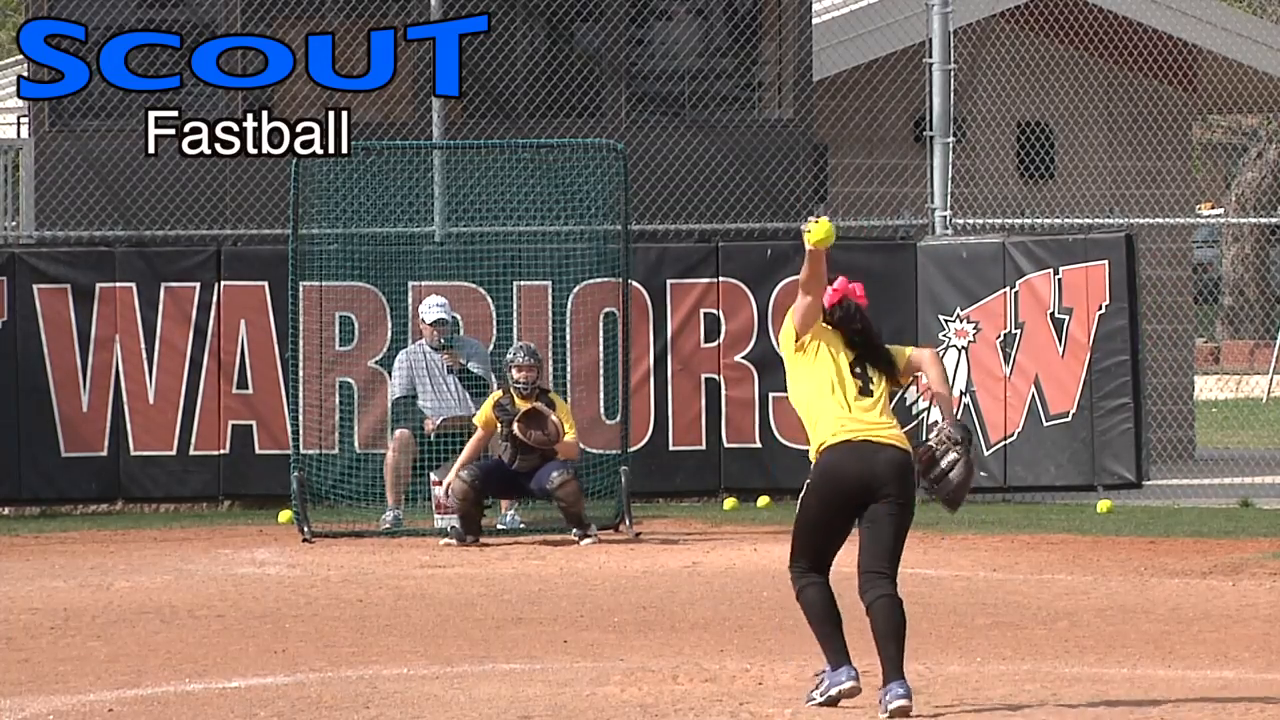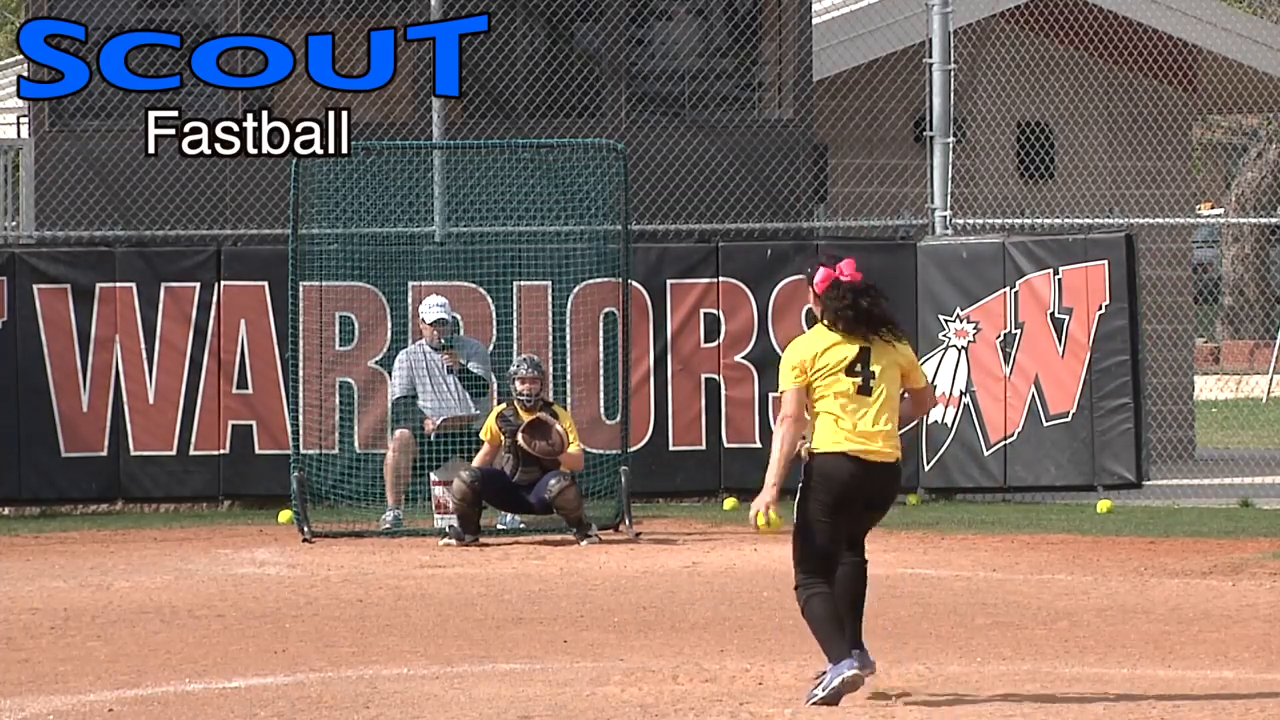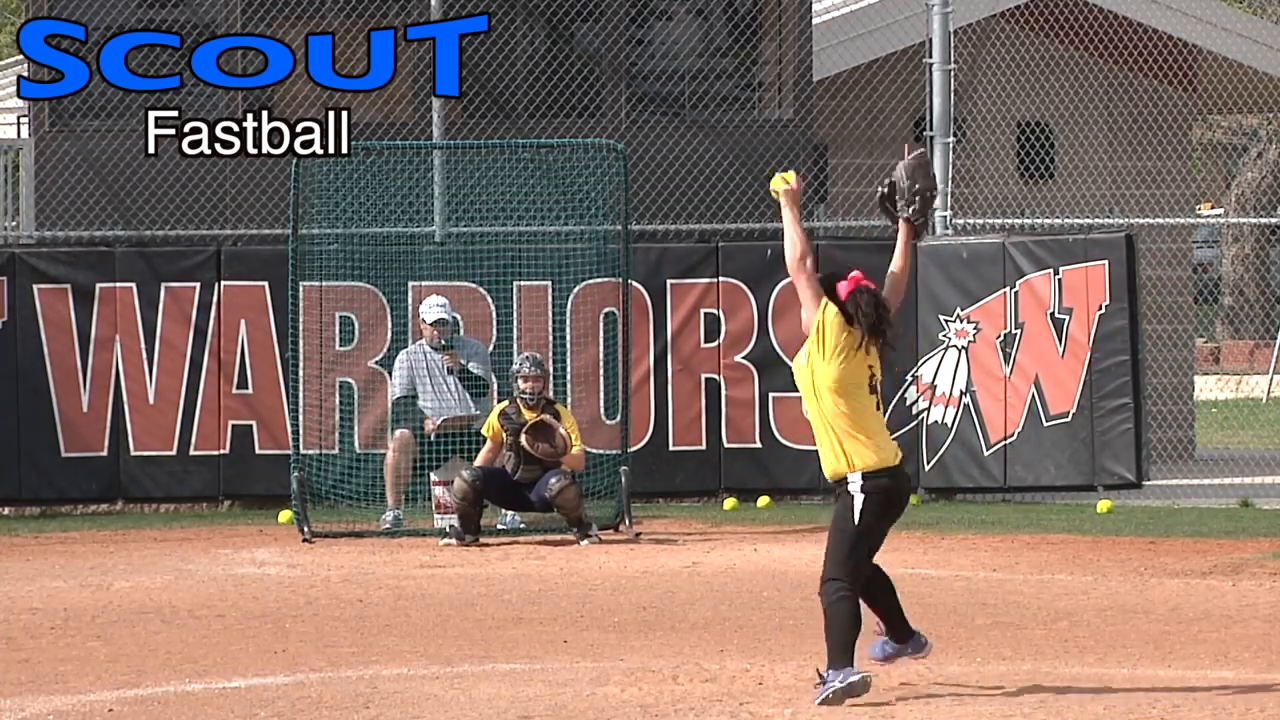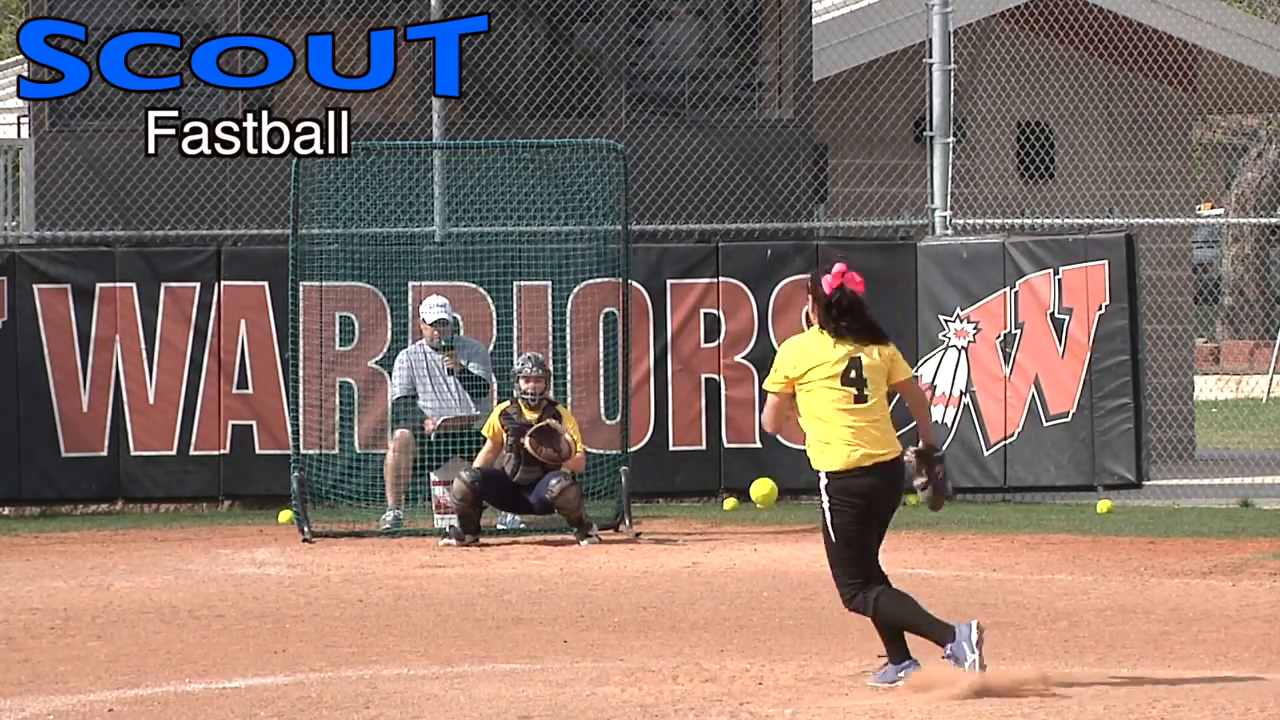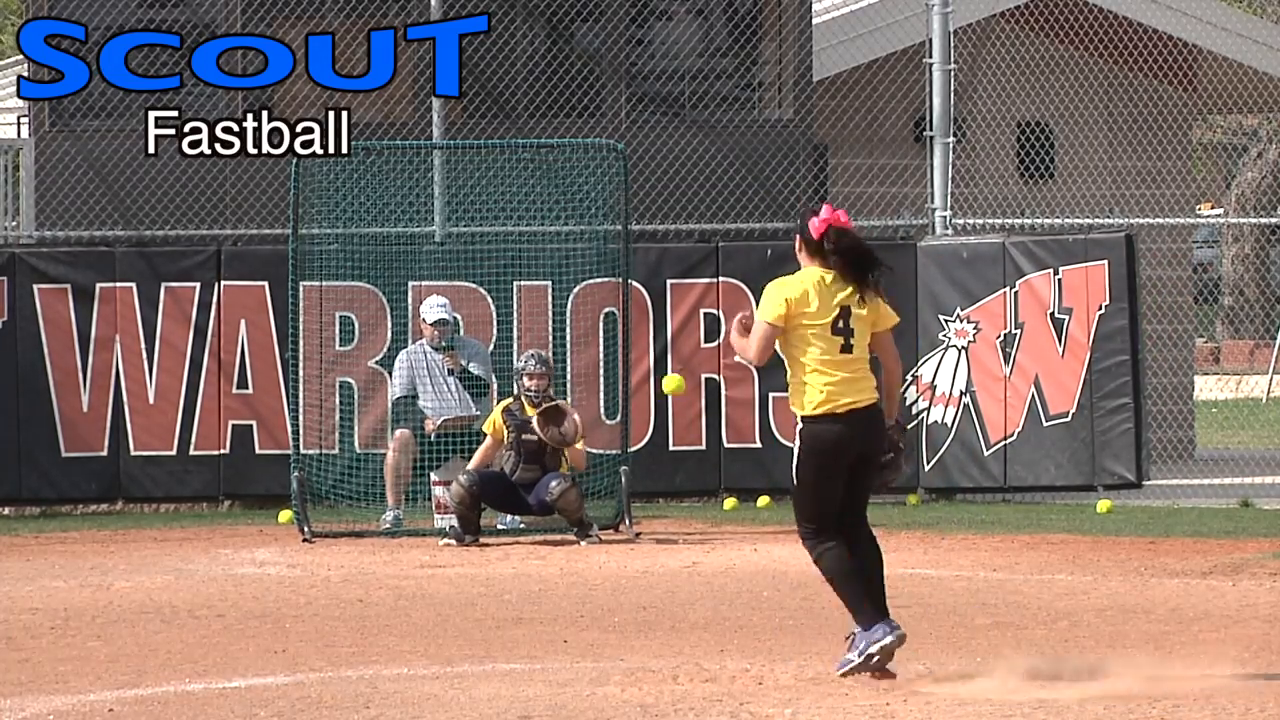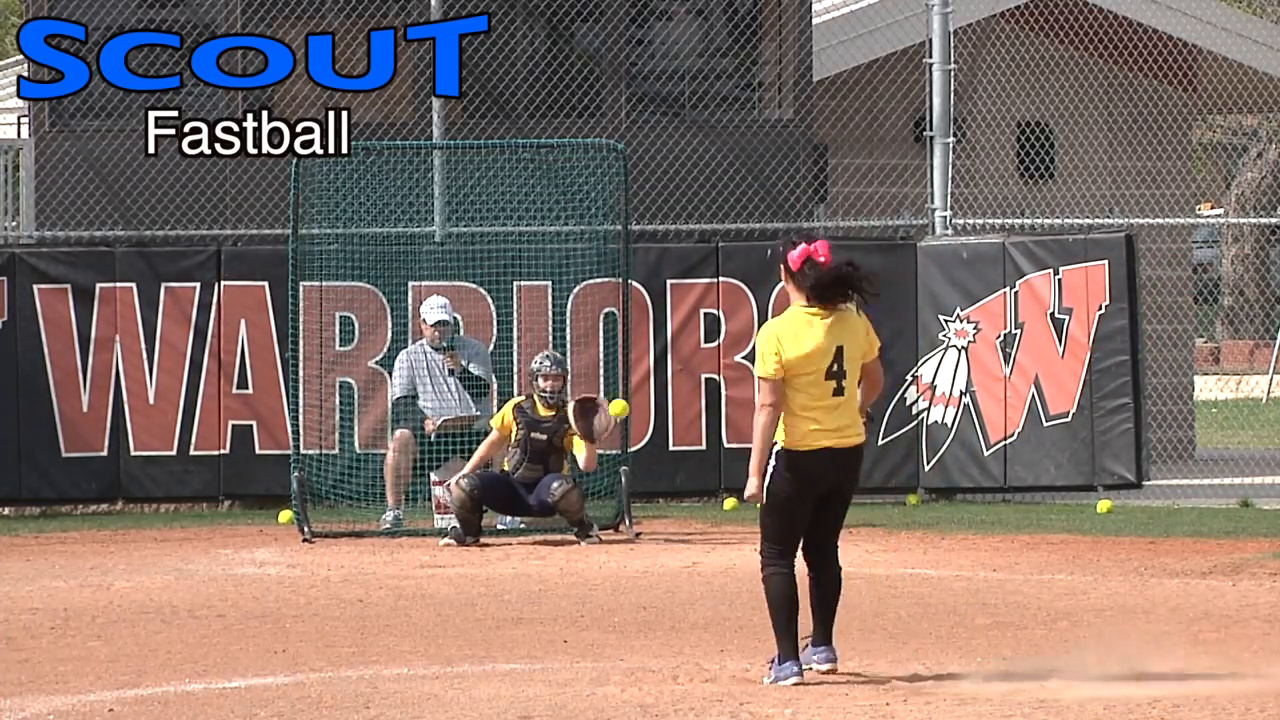
dt=0.2s
person 1, frame 1
left shoulder: (802, 339)
right shoulder: (882, 355)
left elbow: (807, 291)
right elbow: (927, 359)
left wrist: (813, 253)
right wrist: (948, 424)
left hip: (840, 462)
right hip: (893, 464)
left knee: (807, 573)
right knee: (878, 583)
left ankle: (840, 669)
person 1, frame 2
left shoulder: (803, 348)
right shoulder: (891, 340)
left elbow: (789, 421)
right elbow: (923, 397)
left wrist: (770, 488)
left hip: (832, 468)
right hip: (884, 470)
left knee: (813, 579)
right knee: (848, 547)
left ankle: (841, 661)
right ankle: (852, 652)
person 1, frame 3
left shoulder: (826, 330)
right shoulder: (867, 339)
left elbow: (801, 263)
right elbow: (897, 279)
left wrist: (790, 206)
right wrist: (906, 227)
left hip: (867, 485)
right hip: (889, 479)
left knee: (839, 582)
right knee: (856, 565)
left ankle: (842, 669)
right ankle: (902, 636)
person 1, frame 4
left shoulder: (794, 351)
right shoulder: (879, 344)
left elbow: (772, 423)
right elbow: (916, 399)
right wrist: (928, 448)
left hip: (846, 480)
right hip: (889, 471)
left knee: (860, 590)
right knee: (863, 566)
left ankle: (951, 636)
right ankle: (900, 659)
person 1, frame 5
left shoulder: (785, 289)
right shoulder: (863, 289)
left elbow: (757, 355)
right elbow: (891, 359)
left wrist: (738, 333)
right wrist: (891, 418)
left hip: (824, 427)
right hip: (867, 420)
left knee: (819, 533)
right knee: (851, 523)
left ankle: (874, 627)
right ankle: (875, 629)
person 1, frame 6
left shoulder: (777, 332)
right shoulder: (854, 319)
left elbow: (768, 409)
right elbow: (873, 382)
left wrist: (756, 474)
left hip: (799, 457)
right hip: (848, 453)
left knee: (777, 557)
right knee: (821, 550)
left ankle: (788, 661)
right ankle: (822, 647)
person 2, frame 1
left shoulder: (473, 349)
right shoulder: (407, 356)
left elbow: (482, 390)
right elbow: (400, 404)
left wrist: (458, 367)
right wrist: (422, 420)
left hip: (470, 428)
right hip: (426, 430)
right knee: (401, 437)
right ankle: (393, 511)
person 2, frame 2
left shoulder: (472, 349)
right shoulder: (405, 357)
left elbow: (481, 389)
right elbow: (397, 405)
left wrist: (458, 368)
right wrist: (420, 419)
left hip: (466, 429)
right hip: (420, 431)
right knee: (399, 437)
right ankle: (393, 512)
person 2, frame 3
left shoulder: (473, 349)
right shoulder: (408, 357)
left elbow: (482, 390)
right elbow: (400, 404)
left wrist: (460, 369)
right wrist: (422, 421)
left hip: (472, 429)
right hip: (427, 431)
right knee: (401, 438)
right ankle: (393, 511)
person 2, frame 4
left shoulder: (474, 349)
right shoulder: (408, 357)
left elbow: (482, 391)
right elbow: (401, 404)
left wrist: (460, 370)
right wrist: (422, 421)
left hip: (473, 429)
right hip: (429, 431)
right knee: (401, 438)
right ankle: (393, 511)
person 2, frame 5
left shoulder: (474, 349)
right shoulder: (408, 357)
left elbow: (482, 391)
right elbow: (401, 404)
left wrist: (460, 369)
right wrist: (422, 420)
left hip: (473, 429)
right hip: (429, 431)
right knee: (401, 438)
right ankle: (393, 511)
person 2, frame 6
left shoulder: (474, 349)
right shoulder: (408, 357)
left elbow: (482, 391)
right elbow: (401, 404)
left wrist: (460, 370)
right wrist: (422, 420)
left hip: (473, 429)
right hip: (429, 432)
right knee: (401, 438)
right ankle: (393, 510)
person 3, frame 1
left shoulder: (553, 403)
right shoulder: (497, 402)
left elbow: (574, 451)
right elbow: (480, 438)
left wrist: (554, 440)
right wrist: (454, 471)
left hip: (543, 468)
right hip: (509, 470)
left knee: (563, 478)
right knee: (465, 478)
left ankle: (582, 528)
right ankle: (467, 532)
person 3, frame 2
left shoulder: (557, 416)
right shoulder: (500, 414)
left elbow: (578, 463)
right elbow: (487, 453)
right wrist: (462, 485)
left hip: (544, 487)
right hip: (510, 485)
left knee: (562, 485)
right knee: (466, 479)
left ankle: (583, 529)
right ankle: (466, 532)
person 3, frame 3
left shoulder: (559, 415)
right shoulder: (502, 412)
left elbow: (579, 463)
right elbow: (490, 450)
right wrist: (466, 486)
left hip: (545, 487)
right hip: (511, 485)
left knee: (561, 484)
right knee: (467, 479)
left ankle: (583, 528)
right ankle: (467, 531)
person 3, frame 4
left shoulder: (560, 416)
right shoulder: (503, 413)
left elbow: (580, 465)
right elbow: (490, 451)
right wrist: (466, 486)
left hip: (545, 490)
right hip: (511, 486)
left knee: (562, 484)
right knee: (465, 480)
left ankle: (584, 529)
right ankle: (467, 531)
person 3, frame 5
right shoulder: (506, 409)
left elbow: (581, 464)
right elbow: (489, 448)
left wrist: (568, 445)
right wrist: (465, 485)
left hip: (544, 491)
right hip: (510, 486)
left knee: (561, 486)
right knee: (464, 483)
left ankle: (584, 529)
right ankle: (467, 532)
person 3, frame 6
left shoulder: (570, 418)
right shoulder: (516, 407)
left elbow: (587, 465)
right elbow: (493, 443)
left wrist: (589, 439)
right wrist: (464, 473)
left hip: (545, 492)
right hip: (512, 486)
left knee: (563, 487)
right knee: (465, 488)
left ankle: (584, 529)
right ankle: (468, 532)
